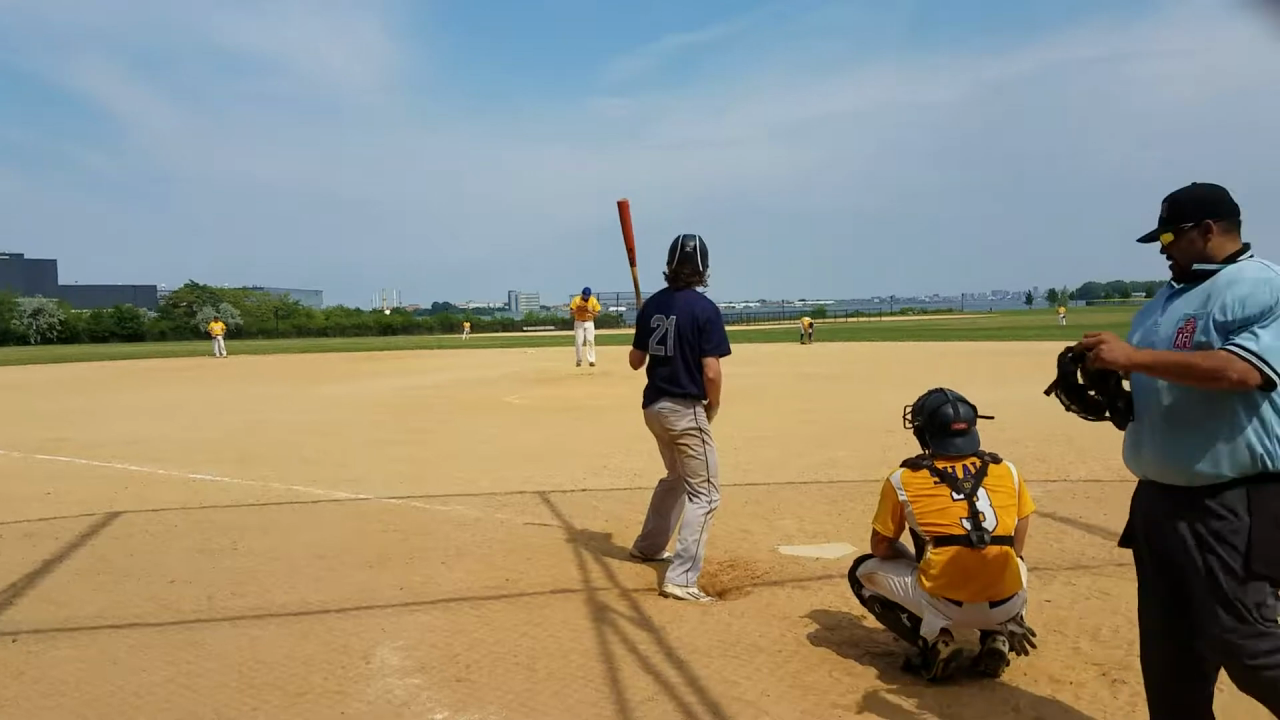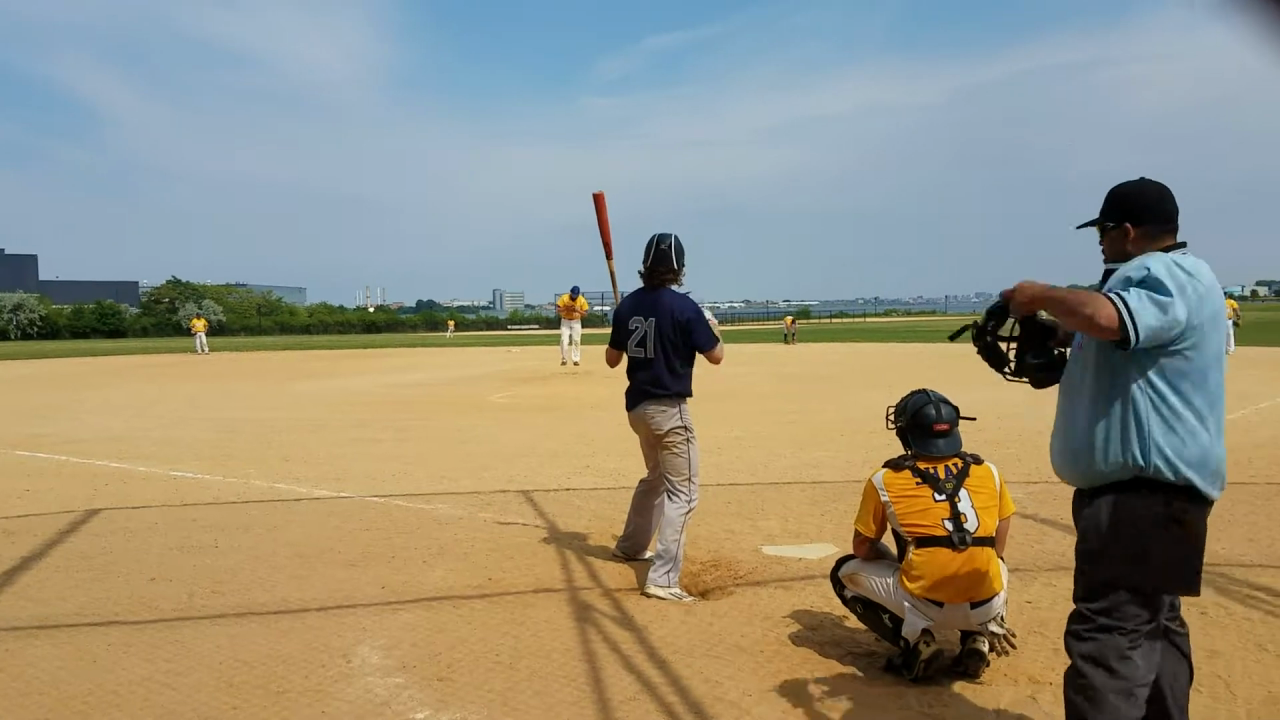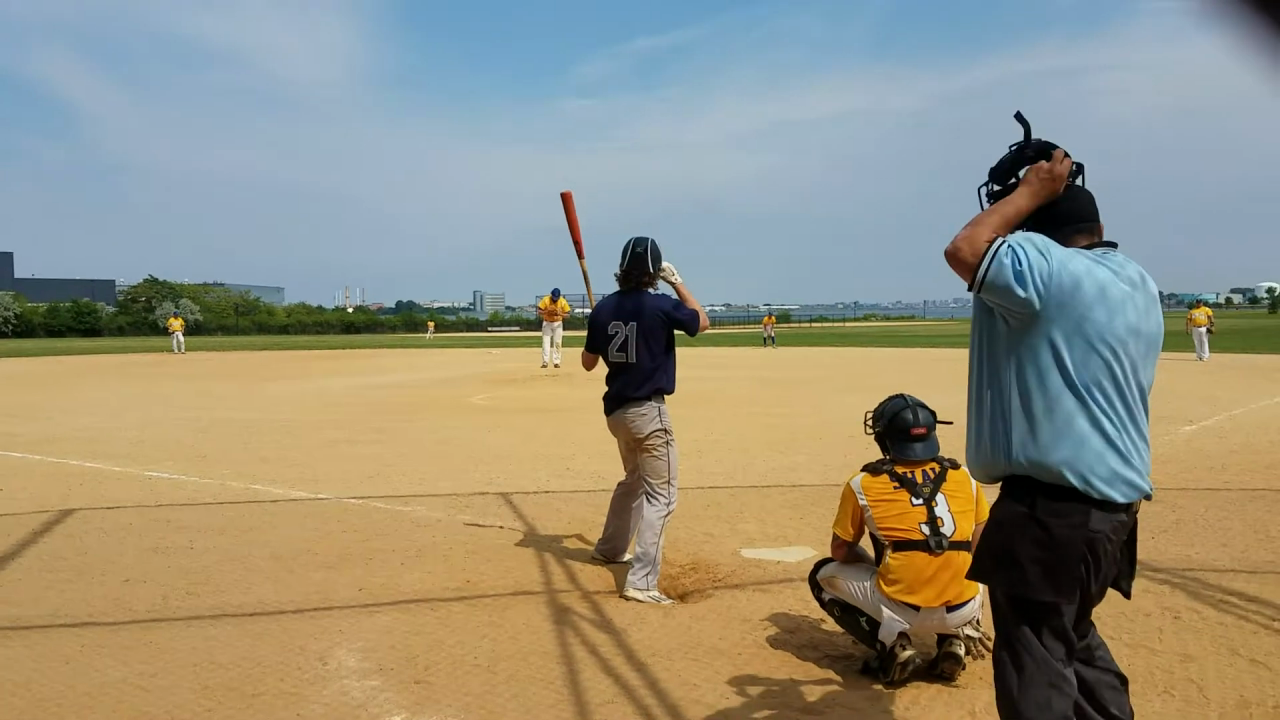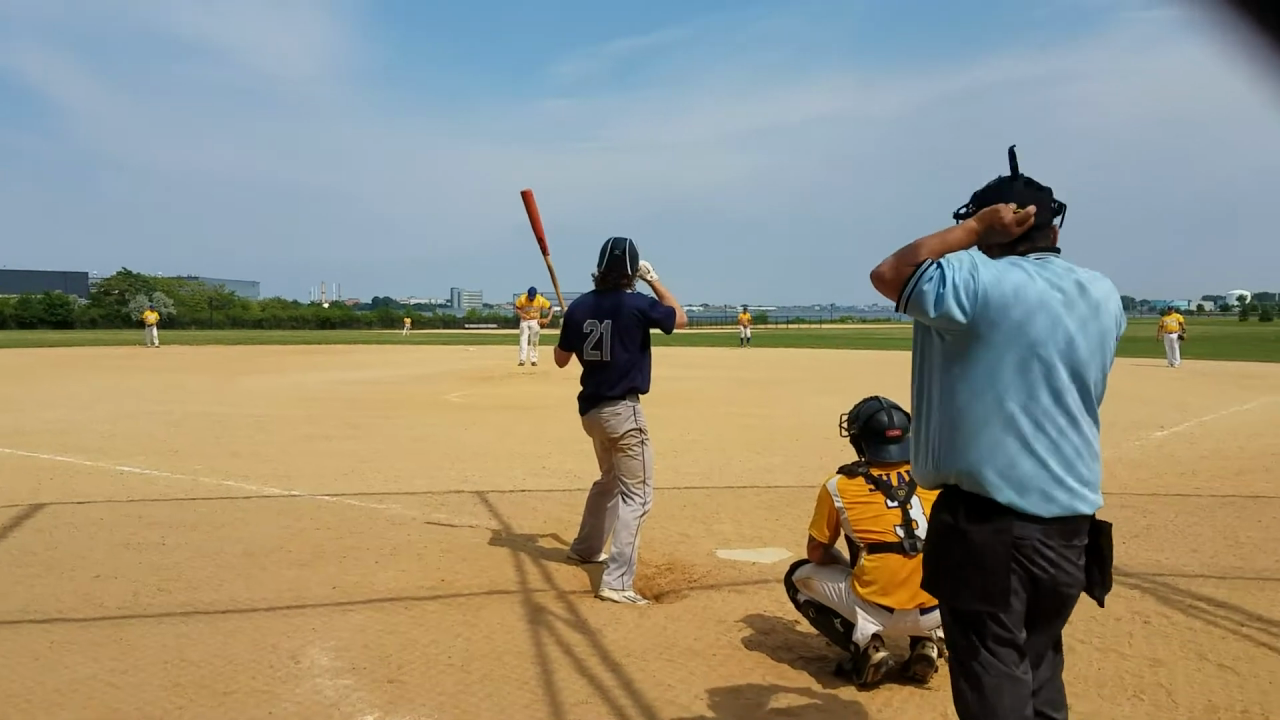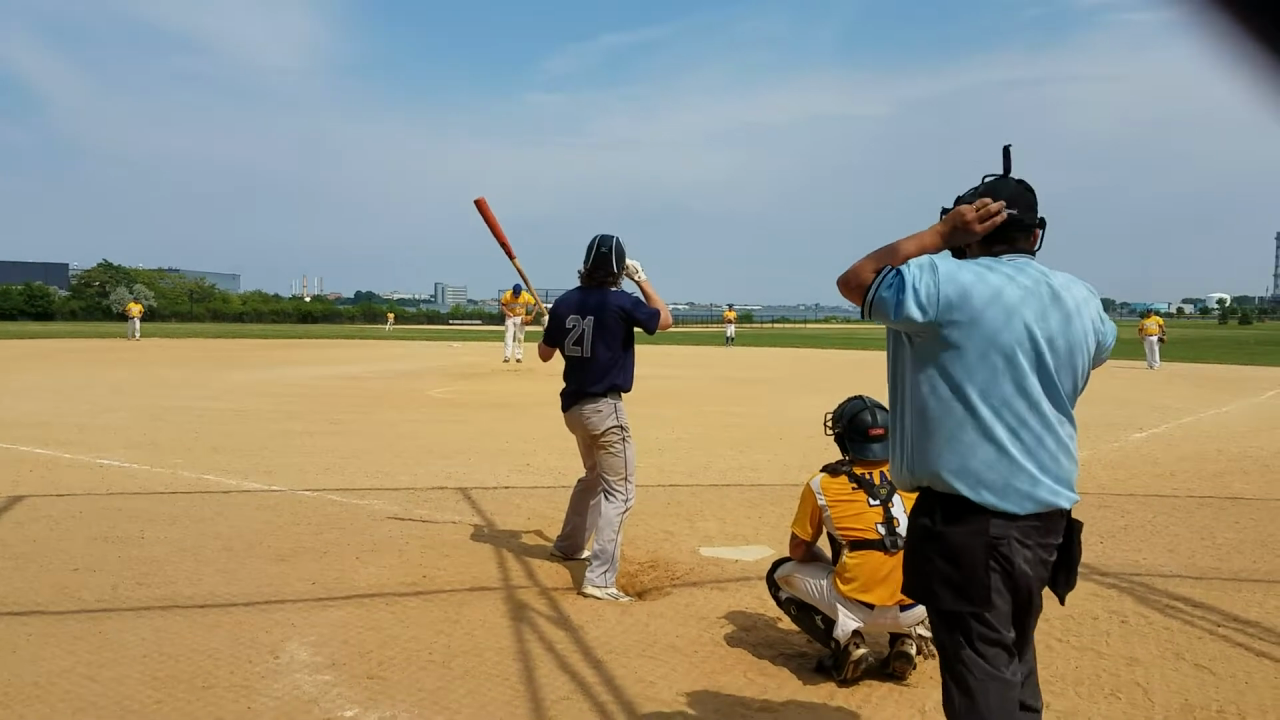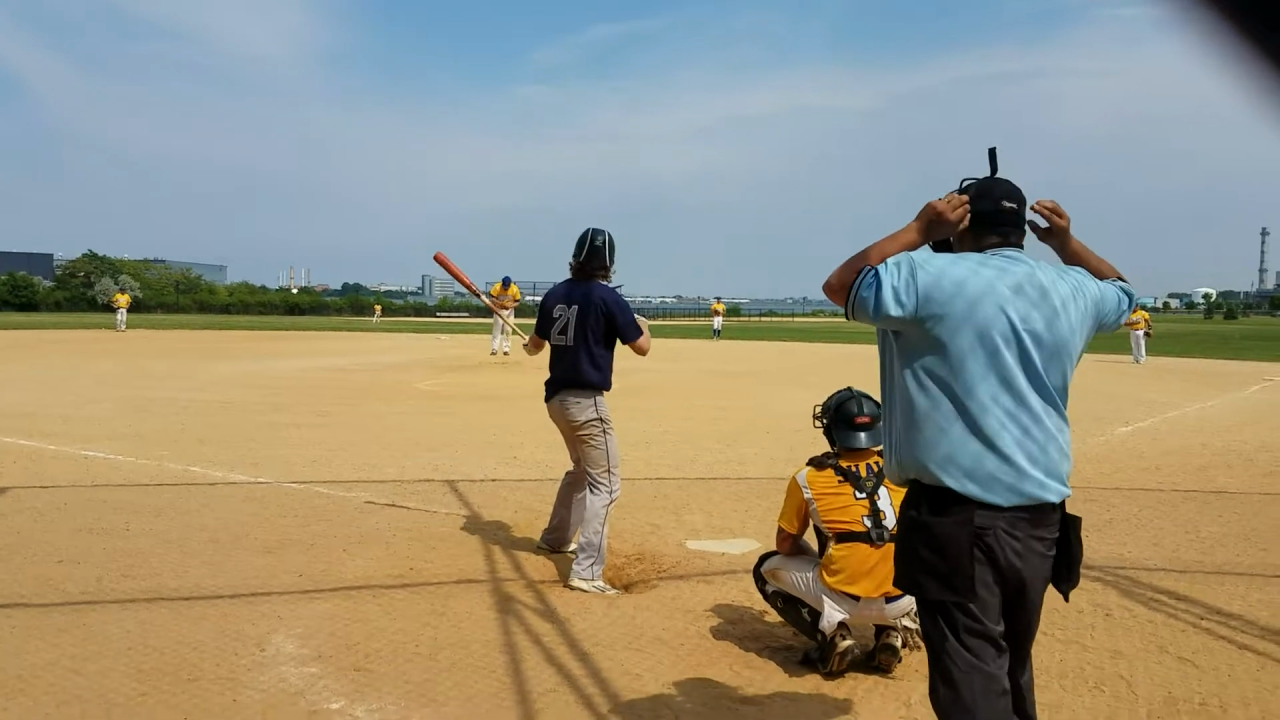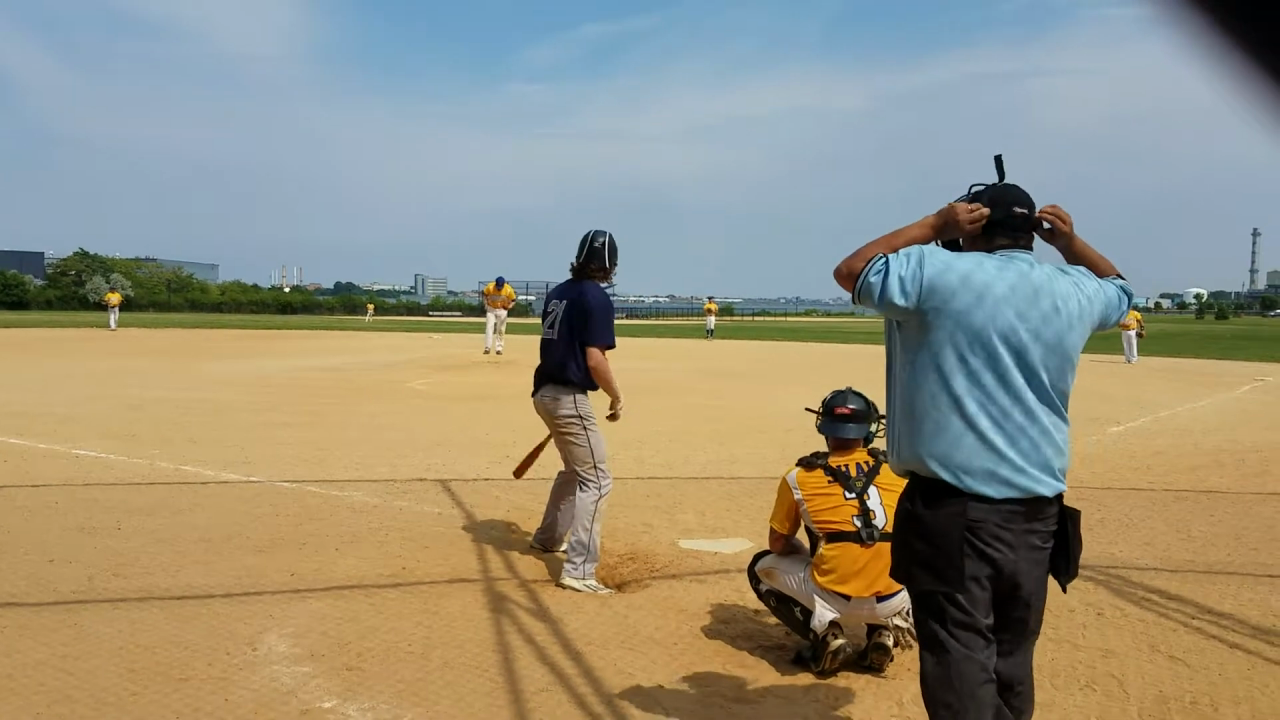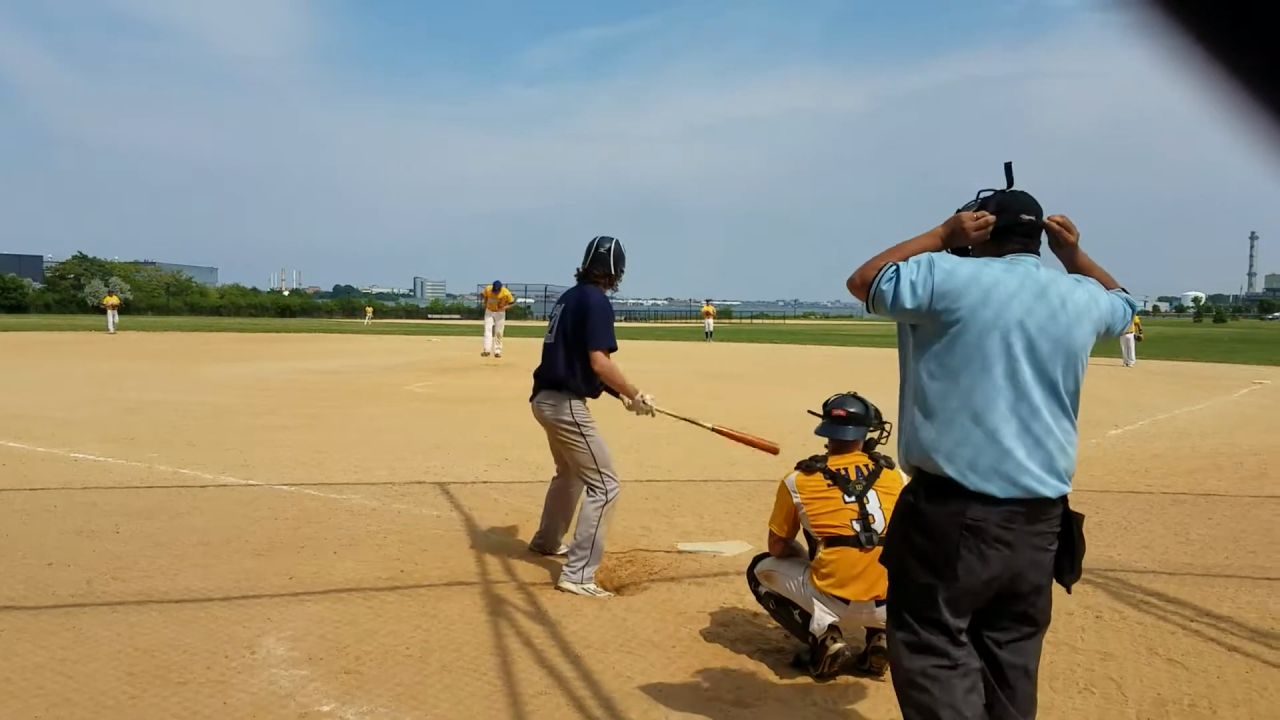
dt=0.3s
person 1, frame 1
right shoulder: (1168, 296)
left wrist: (1134, 356)
right wrist: (1112, 368)
right hip: (1162, 496)
left knee: (1236, 630)
right knee: (1168, 631)
person 1, frame 2
left shoulder: (1173, 277)
right shoulder: (1160, 279)
left elbow: (1105, 317)
right elbow: (1115, 352)
left wrist: (1038, 295)
left hip: (1145, 497)
right hip: (1150, 494)
left knee: (1103, 637)
right knee: (1148, 631)
person 1, frame 3
left shoulder: (1044, 267)
right shoulder: (1140, 282)
left elbow: (964, 252)
left wrist: (1029, 192)
left hip: (1047, 502)
right hip: (1107, 500)
left knee: (1034, 660)
right knee: (1071, 640)
person 1, frame 4
left shoulder: (976, 280)
right shoulder: (1102, 293)
left elbow: (887, 275)
left wrist: (971, 231)
left hip: (985, 519)
right hip: (1069, 518)
left knee: (992, 672)
right knee: (1038, 663)
person 1, frame 5
left shoulder: (946, 283)
right shoulder: (1080, 298)
left elbow: (854, 282)
left wrist: (940, 233)
left hip: (964, 519)
right hip: (1044, 514)
left knee: (979, 670)
right knee: (1014, 657)
person 1, frame 6
left shoulder: (930, 277)
right shoulder: (1069, 290)
left elbow: (839, 287)
right elbow: (1120, 295)
left wrist: (919, 230)
right wrist: (1068, 244)
left hip: (955, 513)
right hip: (1038, 511)
left knee: (969, 666)
right knee: (1011, 656)
person 1, frame 7
left shoulder: (937, 272)
right shoulder: (1073, 292)
left elbow: (850, 272)
right elbow: (1118, 290)
left wrist: (933, 226)
right wrist: (1072, 243)
left hip: (951, 507)
right hip: (1036, 509)
left knee: (959, 658)
right knee: (1012, 653)
person 1, frame 8
left shoulder: (952, 278)
right shoulder: (1082, 300)
left elbow: (863, 283)
right elbow: (1122, 307)
left wrist: (940, 237)
right wrist: (1074, 255)
left hip: (952, 509)
right hip: (1039, 513)
left knee: (927, 646)
right knee: (1012, 650)
person 2, frame 1
left shoulder: (651, 305)
right shoulder: (704, 309)
left elbow: (636, 361)
right elbow: (711, 372)
right wrist: (712, 409)
left hip: (654, 406)
right hip: (685, 409)
left knee: (676, 477)
right knee: (704, 493)
left ankle: (649, 546)
right ankle: (681, 579)
person 2, frame 2
left shoulder: (627, 305)
right shoulder: (683, 306)
left elbow: (612, 359)
right elbow: (716, 355)
right wrist: (707, 324)
left hip: (637, 405)
right hip: (668, 408)
left knee: (655, 477)
right knee: (682, 492)
left ankle: (631, 545)
right ankle: (662, 578)
person 2, frame 3
left shoulder: (603, 308)
right shoulder: (661, 306)
left elbow: (588, 363)
right elbow: (702, 322)
right wrist: (676, 282)
left hip: (616, 410)
right hip: (647, 410)
left knee: (634, 479)
right knee: (660, 495)
left ankle: (609, 548)
right ankle: (641, 582)
person 2, frame 4
left shoulder: (579, 307)
right shoulder: (637, 305)
left elbow: (561, 359)
right elbow: (680, 318)
right wrist: (653, 279)
left hip: (591, 408)
right hip: (622, 410)
left knee: (610, 479)
right knee: (636, 494)
left ankle: (585, 548)
right ankle: (617, 582)
person 2, frame 5
left shoulder: (564, 303)
right shoulder: (620, 303)
left elbow: (545, 353)
right elbow: (665, 320)
left wrist: (553, 324)
right wrist: (641, 279)
left hip: (574, 405)
right hip: (604, 407)
left knee: (594, 476)
right knee: (619, 491)
left ankle: (568, 545)
right ankle: (599, 579)
person 2, frame 6
left shoulder: (555, 295)
right shoulder: (606, 297)
left elbow: (535, 344)
right elbow: (642, 346)
left wrist: (531, 345)
right wrist: (643, 325)
left hip: (557, 396)
right hip: (586, 400)
left knee: (582, 469)
right knee: (605, 483)
left ankle: (556, 538)
right ankle: (586, 571)
person 2, frame 7
left shoulder: (558, 293)
right shoulder: (596, 298)
right elbow: (595, 360)
right wrist: (616, 399)
left hip: (546, 392)
right hip: (569, 397)
left knee: (575, 468)
right knee: (595, 481)
left ankle: (548, 537)
right ankle: (578, 571)
person 2, frame 8
left shoulder: (569, 297)
right shoulder: (596, 300)
right elbow: (599, 363)
left wrist: (621, 391)
right wrist: (636, 394)
left hip: (546, 397)
right hip: (566, 404)
left knee: (570, 473)
right knee: (604, 484)
left ankle: (547, 541)
right ankle: (576, 575)
person 3, frame 1
left shoulder: (904, 480)
right shoulder: (1007, 471)
left elbow: (881, 549)
right elbow: (1015, 549)
left hip: (944, 606)
right hip: (1005, 605)
left knee: (864, 571)
left ankle: (933, 640)
right ankle: (997, 636)
person 3, frame 2
left shoulder: (885, 480)
right shoulder: (988, 472)
left elbow: (862, 549)
right elbow: (997, 548)
left hip: (926, 606)
right hip: (985, 605)
left knee: (845, 571)
left ankle: (916, 641)
right ankle: (978, 636)
person 3, frame 3
left shoulder: (863, 484)
right shoulder: (964, 477)
left elbow: (841, 552)
right elbow: (973, 549)
left hip: (902, 610)
right hip: (963, 610)
left knee: (824, 574)
left ankle: (892, 644)
right ankle: (954, 640)
person 3, frame 4
left shoulder: (839, 486)
left elbow: (817, 553)
left hip: (876, 611)
right hip: (934, 612)
left knee: (799, 576)
left ankle: (865, 647)
right ankle: (925, 642)
person 3, frame 5
left shoulder: (822, 484)
left elbow: (799, 550)
left hip: (857, 607)
right hip: (914, 609)
left knee: (781, 574)
left ankle: (846, 643)
right ankle: (905, 639)
person 3, frame 6
left shoulder: (809, 477)
left elbow: (785, 545)
left hip: (844, 599)
right hip: (900, 602)
left knee: (767, 568)
left ankle: (832, 636)
right ankle: (891, 632)
person 3, frame 7
left shoulder: (799, 477)
right shoulder: (895, 470)
left elbow: (778, 545)
left hip: (834, 599)
right hip: (892, 601)
left knee: (762, 567)
left ankle: (825, 636)
right ankle: (883, 631)
person 3, frame 8
left shoulder: (799, 480)
right shoulder: (894, 475)
left elbow: (777, 547)
left hip: (834, 603)
right hip: (889, 604)
left knee: (761, 569)
left ankle: (825, 640)
right ankle: (881, 638)
